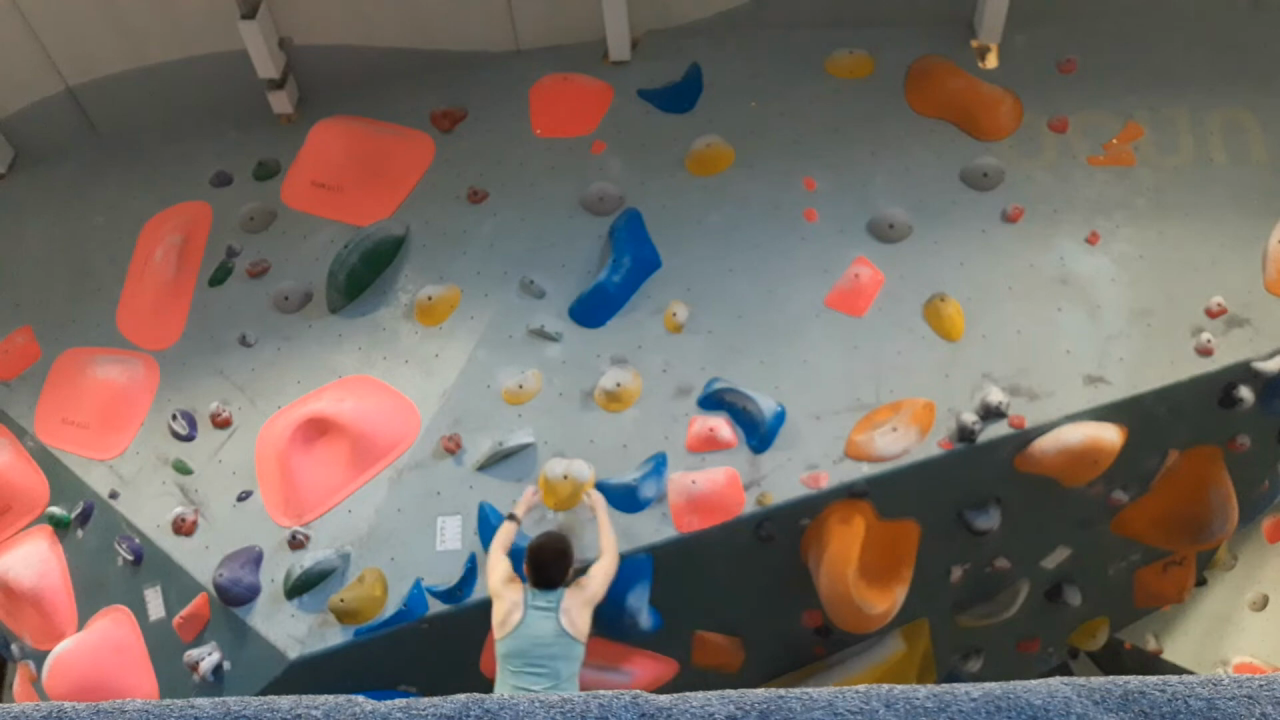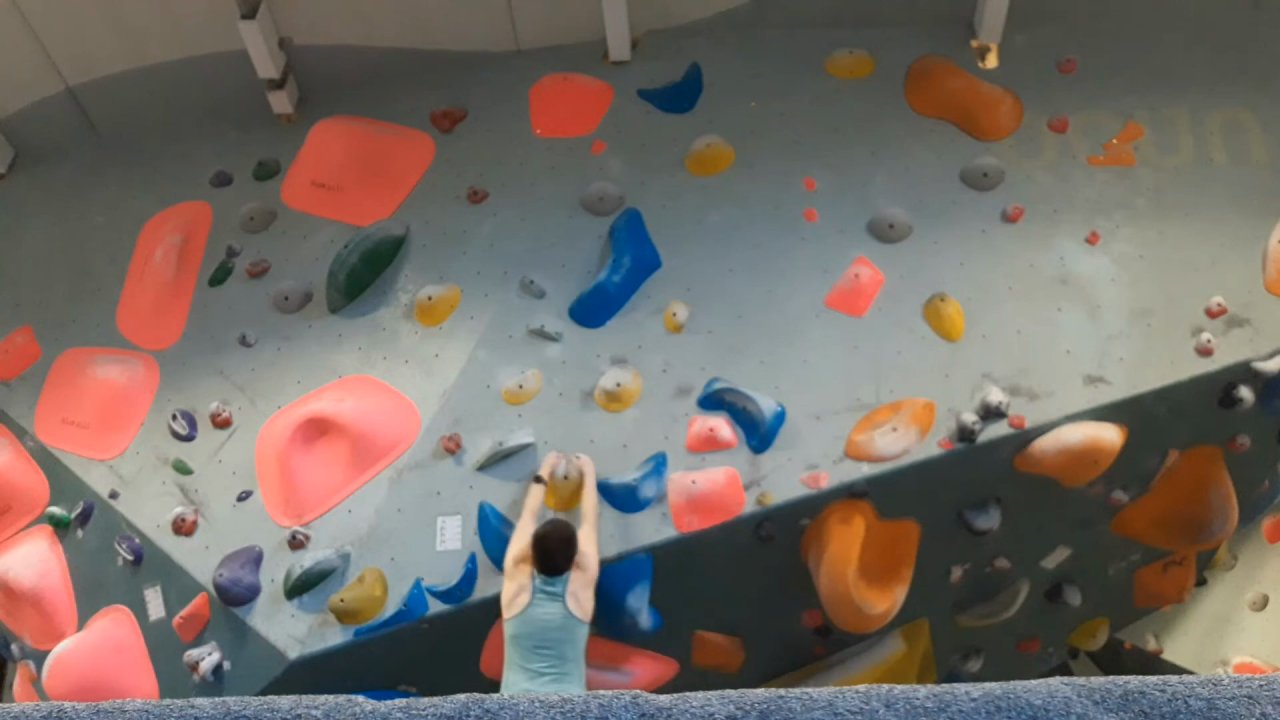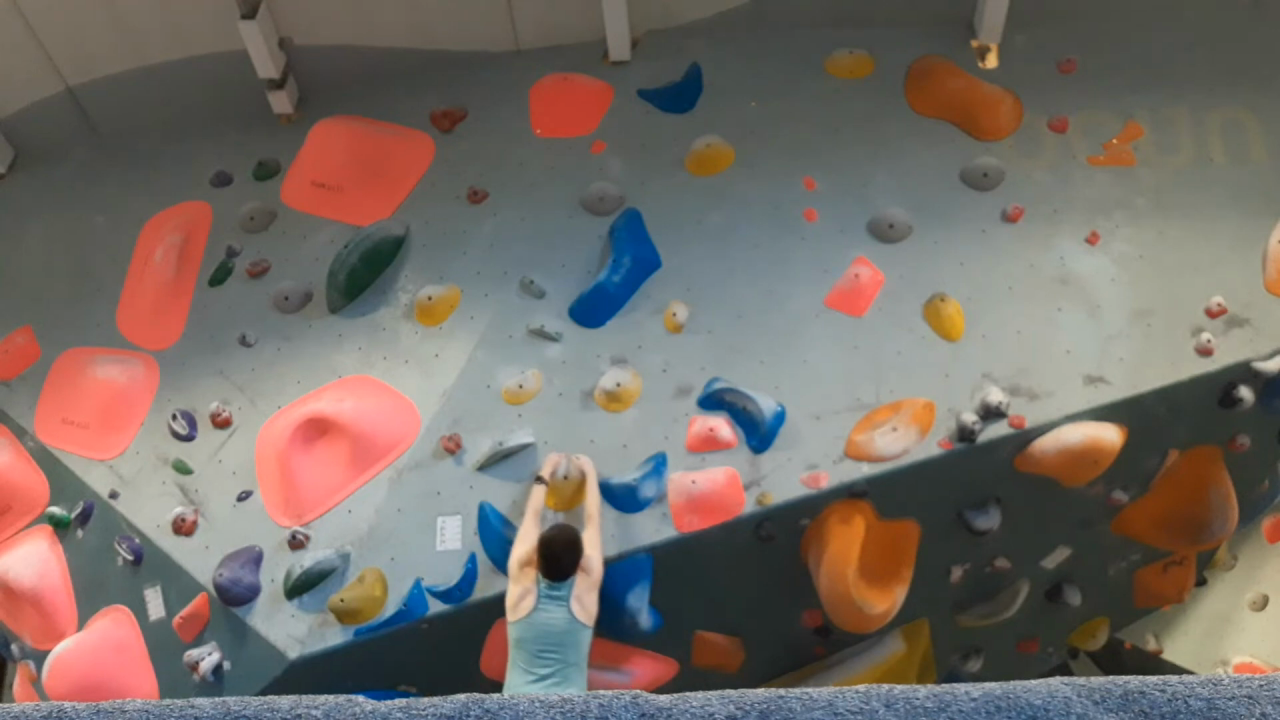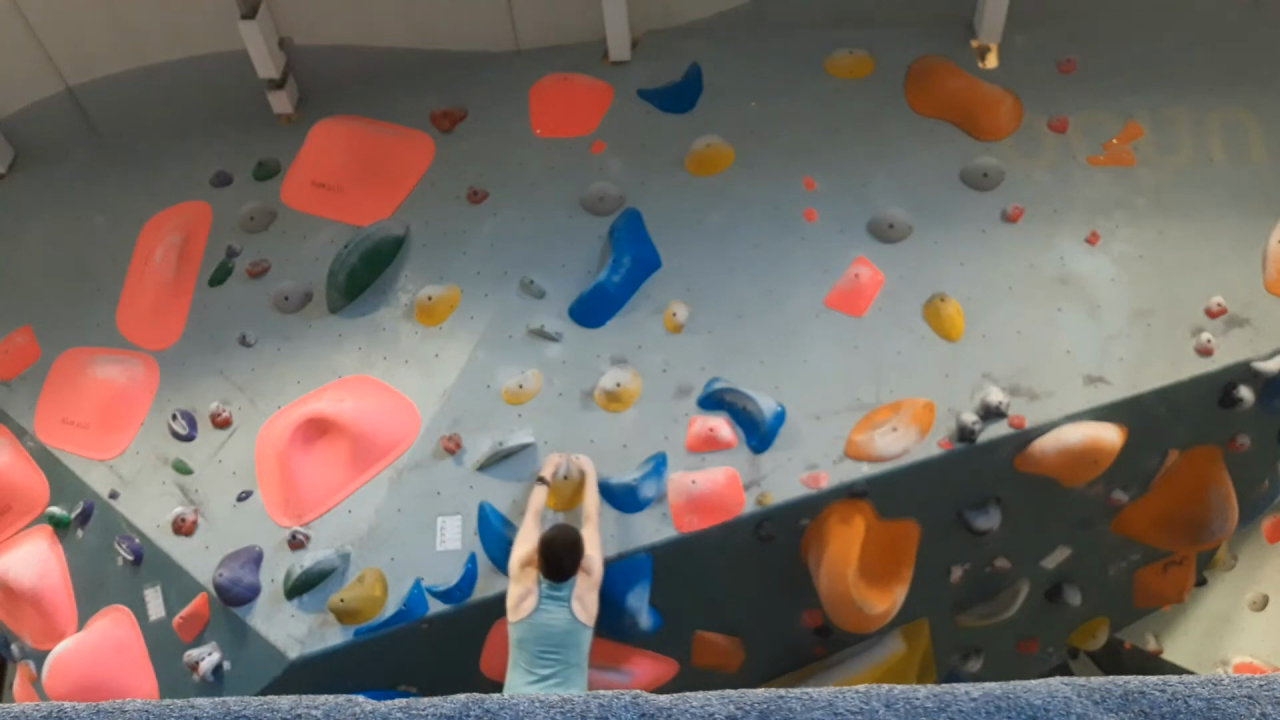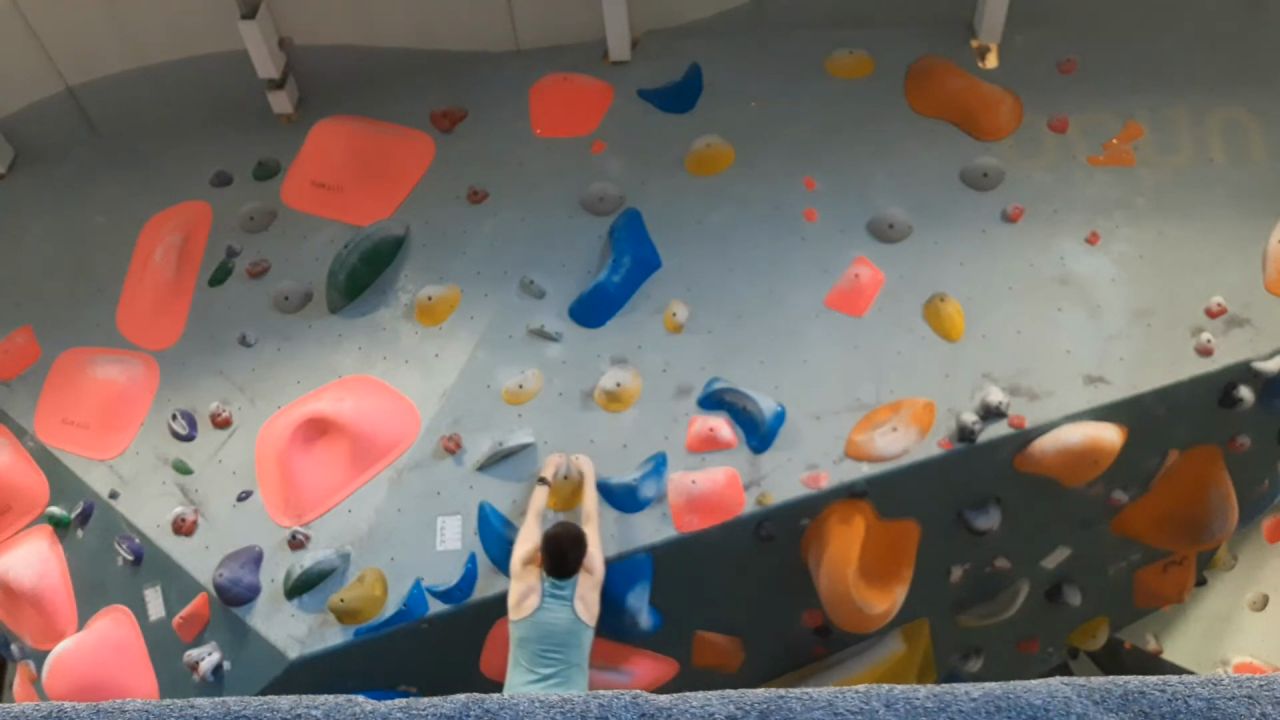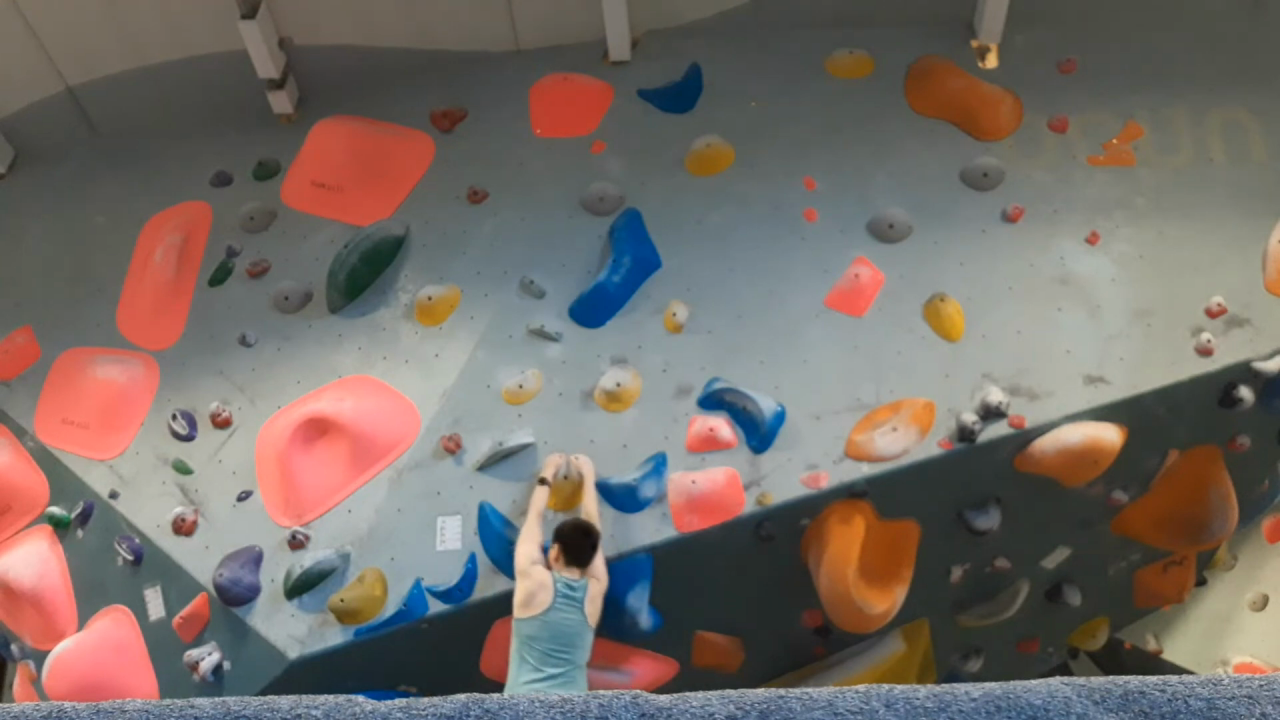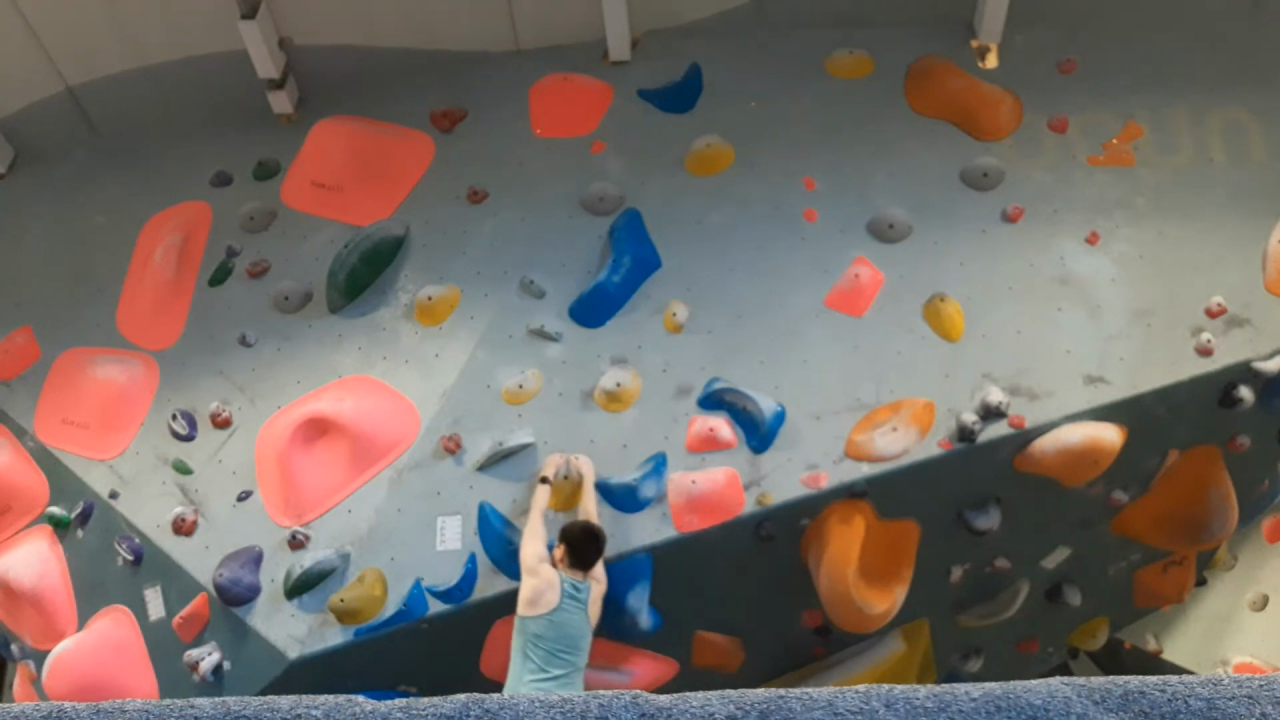
dt=0.5s
person 1, frame 1
left shoulder: (507, 597)
right shoulder: (580, 601)
left elbow: (497, 551)
right elbow: (609, 557)
left wrist: (520, 510)
right wrist: (600, 508)
person 1, frame 2
left shoulder: (516, 579)
right shoulder: (582, 583)
left elbow: (528, 516)
right elbow: (589, 520)
left wrist: (544, 473)
right wrist: (588, 473)
person 1, frame 3
left shoulder: (521, 583)
right shoulder: (586, 588)
left elbow: (531, 517)
right elbow: (592, 521)
left wrist: (545, 473)
right wrist: (590, 473)
person 1, frame 4
left shoulder: (522, 583)
right shoulder: (586, 588)
left elbow: (532, 518)
right elbow: (591, 521)
left wrist: (546, 474)
right wrist: (589, 473)
person 1, frame 5
left shoulder: (524, 583)
right shoulder: (588, 588)
left elbow: (533, 518)
right elbow: (591, 521)
left wrist: (547, 475)
right wrist: (588, 474)
person 1, frame 6
left shoulder: (533, 580)
right shoulder: (595, 590)
left elbow: (534, 517)
right elbow: (591, 524)
left wrist: (546, 475)
right wrist: (588, 476)
person 1, frame 7
left shoulder: (539, 578)
right shoulder: (596, 591)
left elbow: (537, 516)
right elbow: (590, 525)
left wrist: (548, 474)
right wrist: (587, 477)
